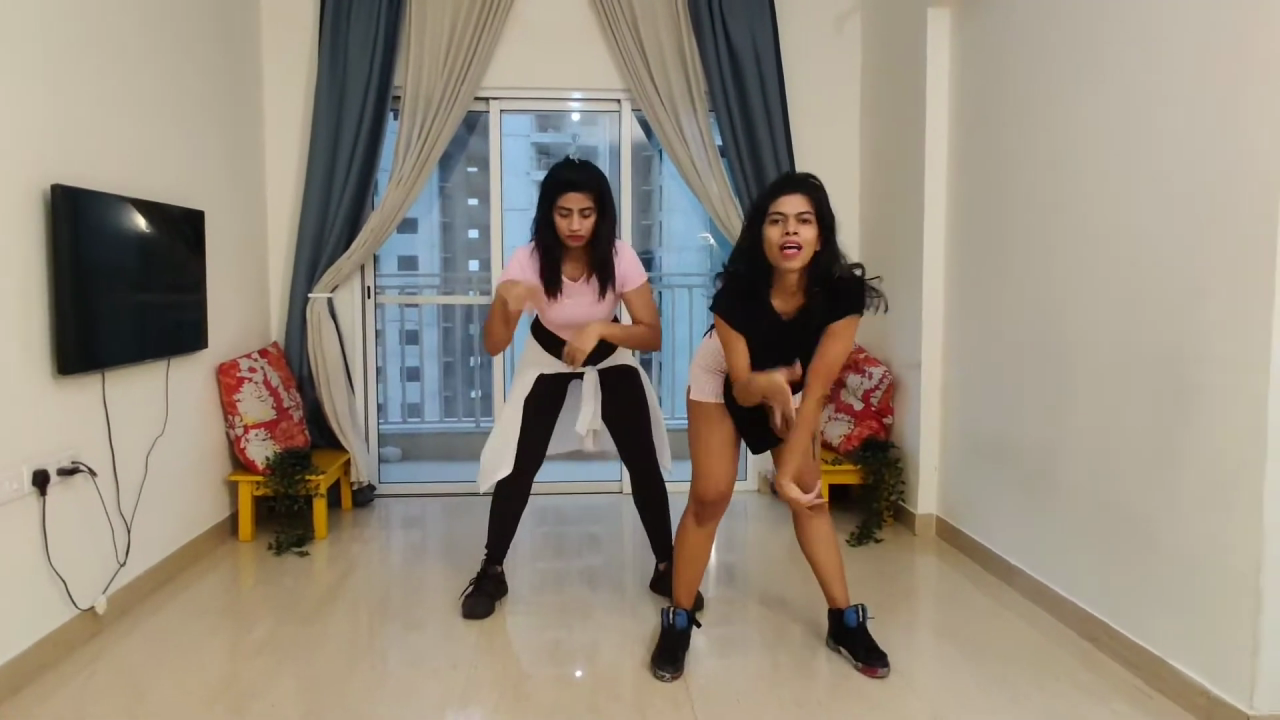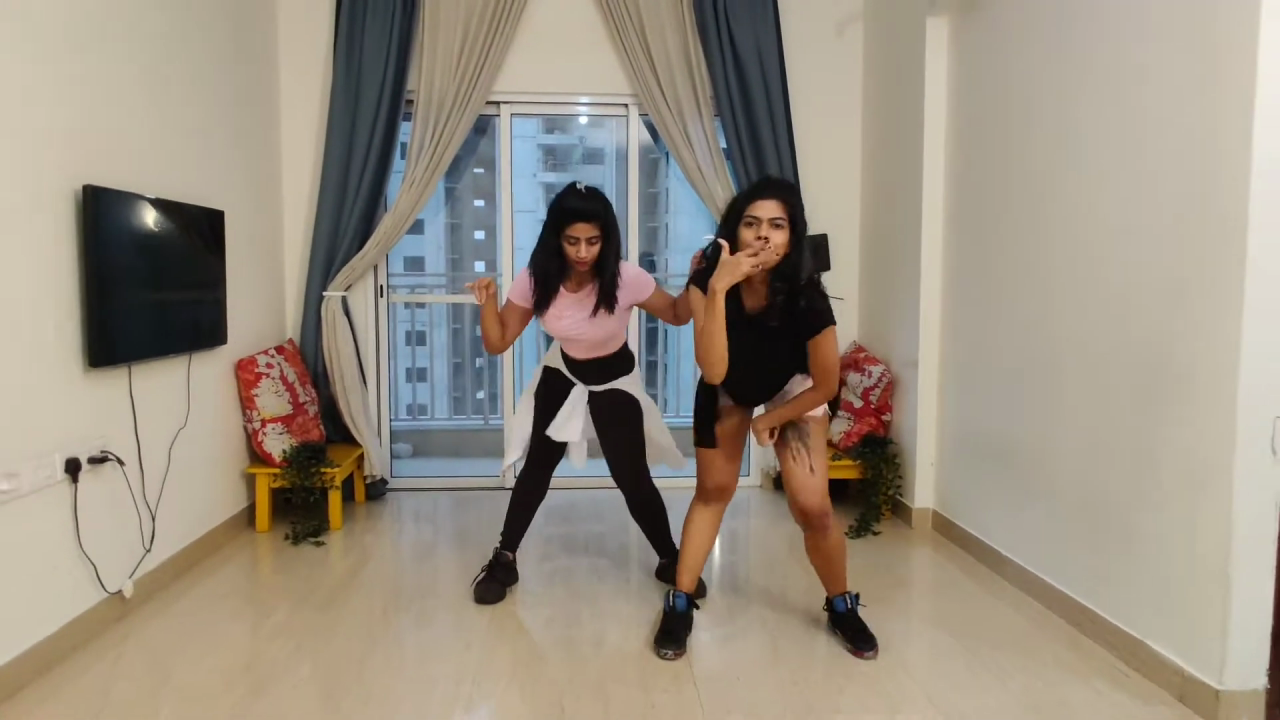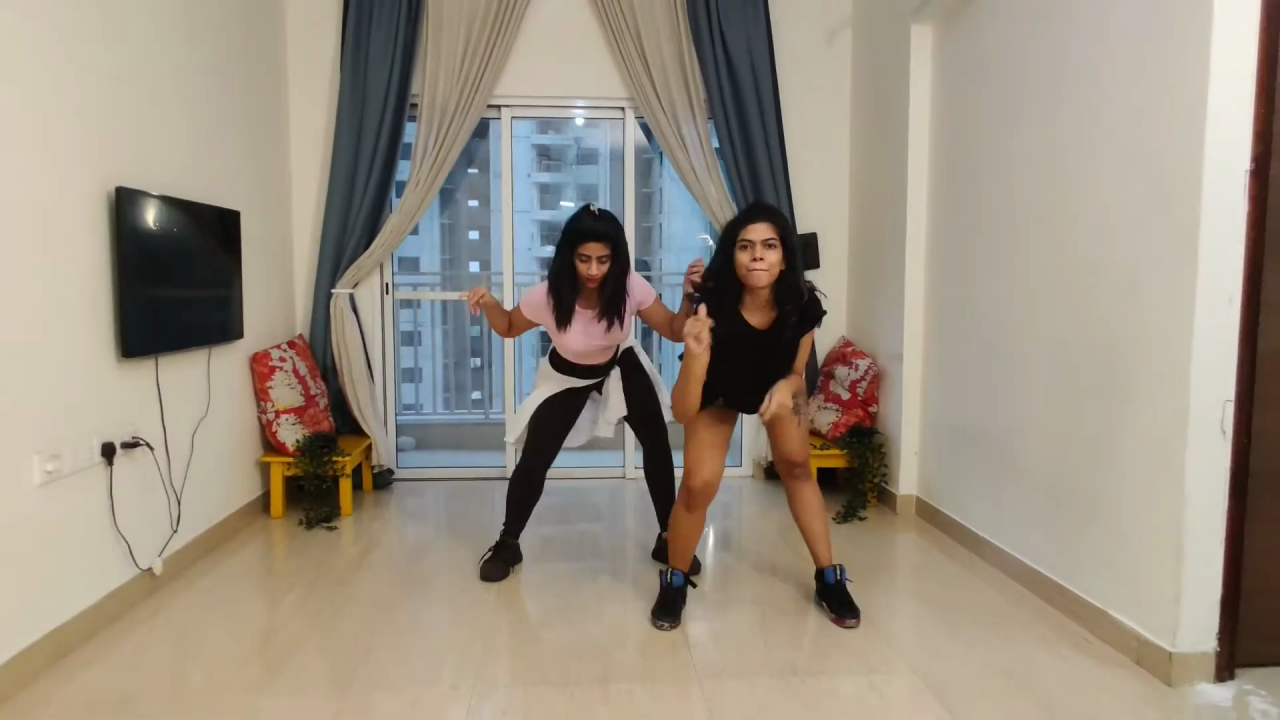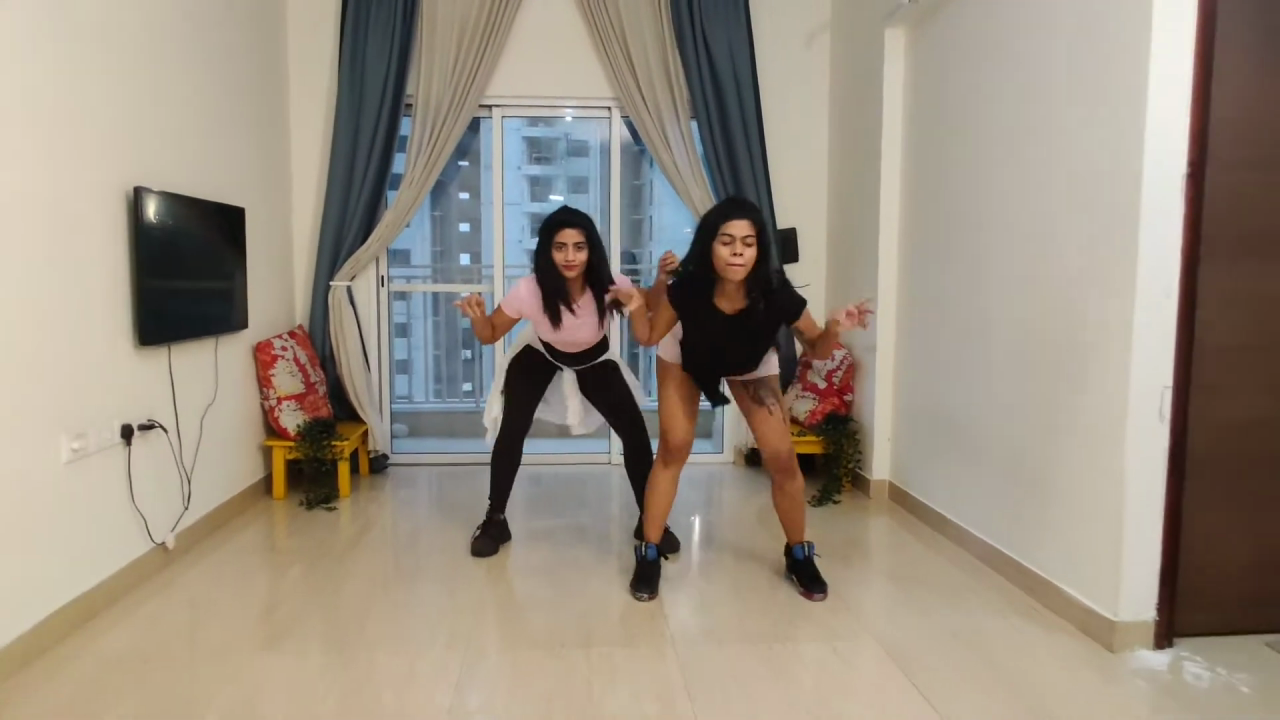
dt=0.3s
person 1, frame 1
left shoulder: (842, 293)
right shoulder: (739, 293)
left elbow: (817, 388)
right elbow: (741, 387)
left wrist: (792, 464)
right wrist: (762, 385)
left hip: (794, 384)
right hip: (722, 379)
left knee: (808, 497)
right knee: (709, 499)
left ankle: (845, 620)
right ankle: (677, 621)
person 1, frame 2
left shoulder: (806, 298)
right shoulder: (707, 282)
left elbow: (825, 385)
right elbow: (713, 371)
left wrist: (771, 418)
right wrist: (718, 288)
left hip: (793, 390)
right hip: (729, 384)
left knee: (811, 507)
right knee: (714, 490)
left ankle: (841, 606)
right ankle: (679, 604)
person 1, frame 3
left shoulder: (801, 305)
right shoulder: (714, 309)
left elbow: (798, 376)
right elbow: (686, 405)
left wrist: (787, 390)
right wrist: (697, 354)
left hip: (772, 383)
right hip: (716, 392)
left knee: (797, 467)
right knee: (699, 487)
left ankle: (829, 579)
right ankle: (675, 581)
person 1, frame 4
left shoulder: (776, 294)
right shoulder: (686, 290)
left elbow: (816, 349)
right elbow: (650, 335)
left wrist: (835, 328)
right wrist: (638, 307)
left hip: (752, 368)
right hip: (685, 358)
left knee: (781, 459)
right knee: (673, 451)
left ankle: (799, 555)
right ankle: (649, 554)
person 2, frame 1
left shoulder: (619, 259)
right shoulder: (529, 260)
left elbow: (652, 337)
right elbow: (495, 345)
left wrist: (602, 332)
right wrist: (507, 302)
left hip: (611, 361)
right hip: (547, 362)
left knee: (645, 465)
right knee: (518, 467)
left ankle: (667, 568)
right ankle: (491, 573)
person 2, frame 2
left shoulder: (626, 278)
right shoulder: (536, 278)
left elbow: (676, 315)
right elbow: (497, 344)
right wrist: (487, 302)
left hip: (615, 382)
right hip: (562, 373)
left knee: (633, 479)
right knee: (537, 465)
left ankle: (670, 560)
right ankle: (503, 560)
person 2, frame 3
left shoulder: (630, 288)
right shoulder: (544, 296)
left elbow: (674, 331)
right elbow: (508, 328)
left wrist: (690, 296)
right wrist: (489, 307)
left hip: (620, 366)
right hip: (565, 378)
left knee: (657, 442)
right knee: (533, 460)
left ankle: (668, 537)
right ankle: (508, 543)
person 2, frame 4
left shoulder: (608, 284)
right shoulder: (527, 291)
right elbow: (489, 335)
right wrist: (478, 316)
left hip: (595, 360)
right hip: (540, 355)
left knee: (635, 430)
right knee: (511, 429)
right ankle: (496, 520)
